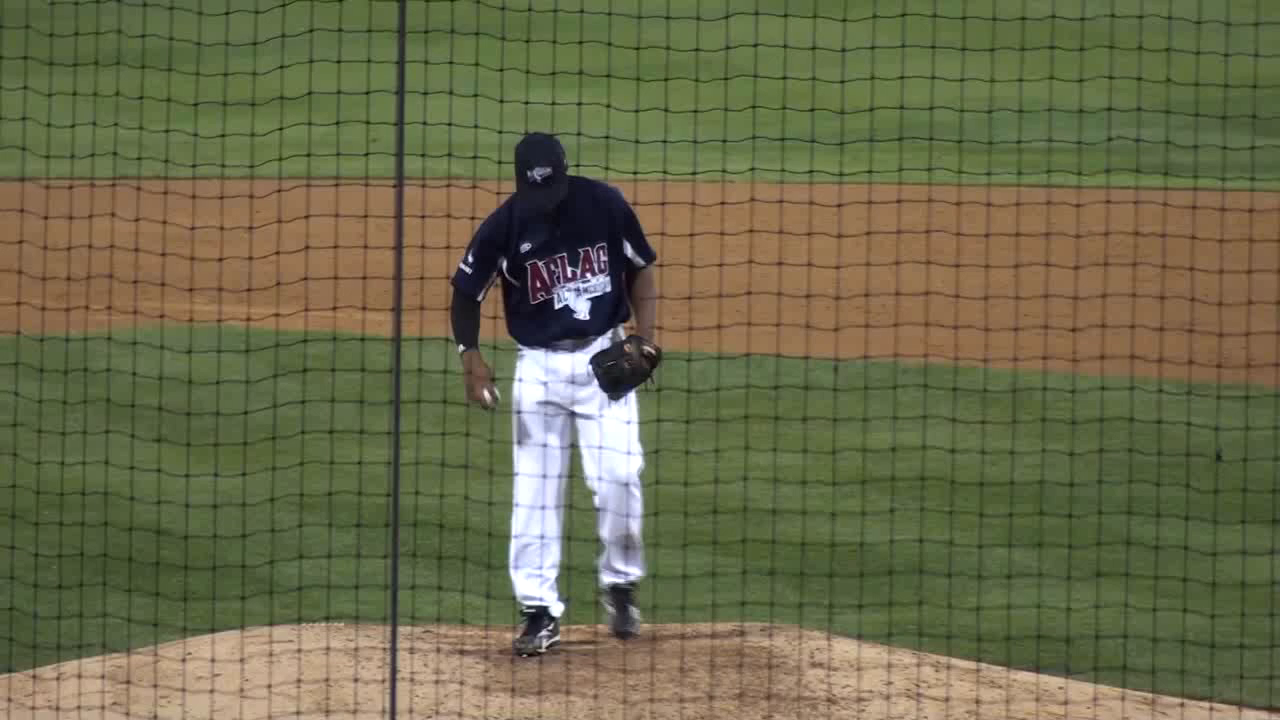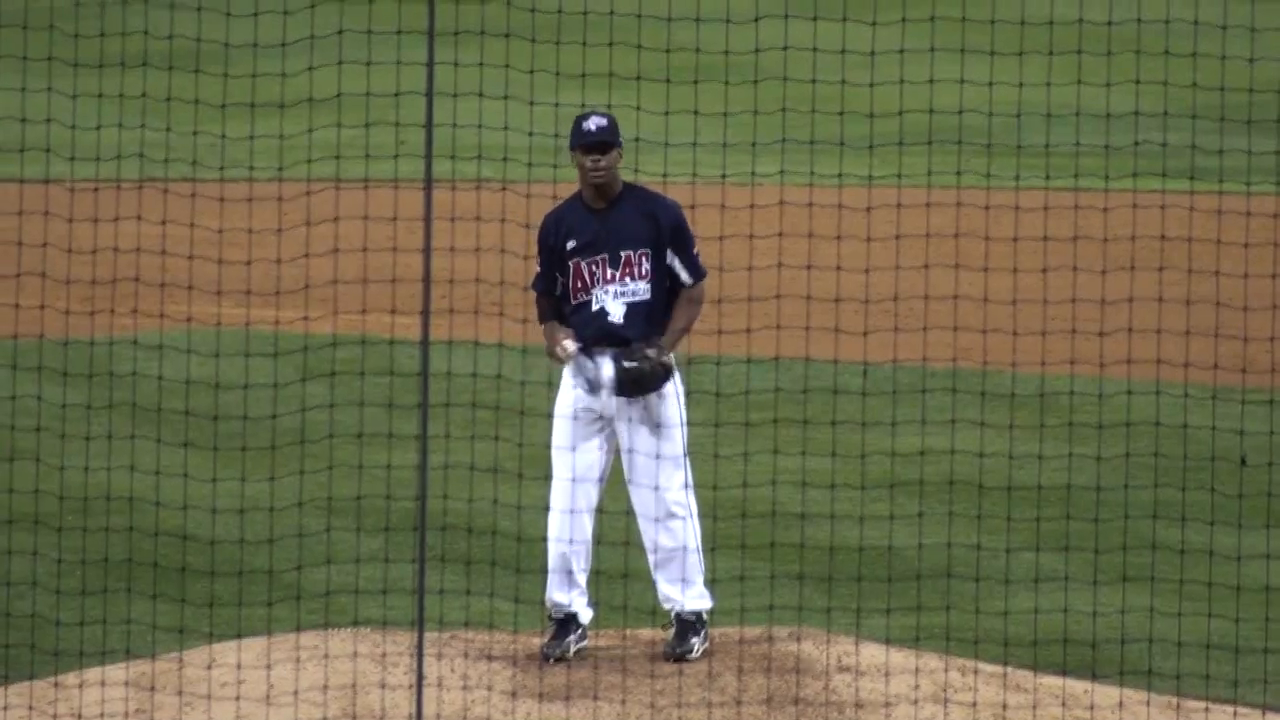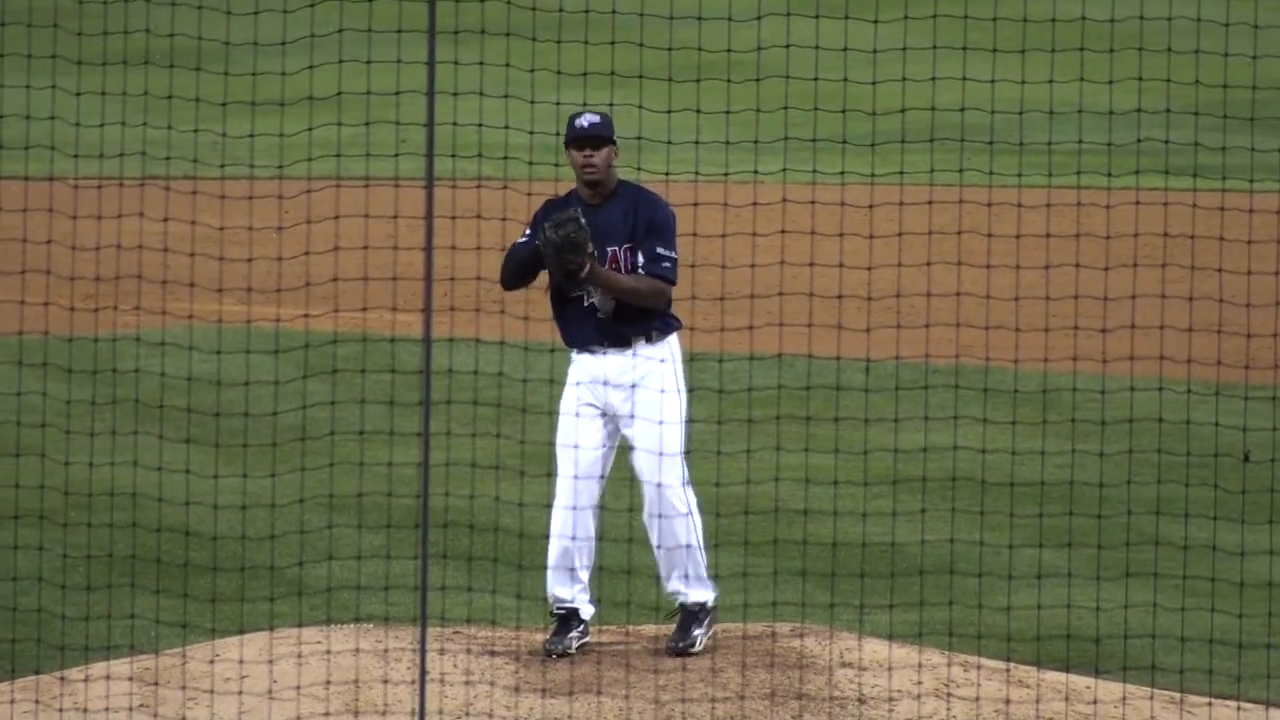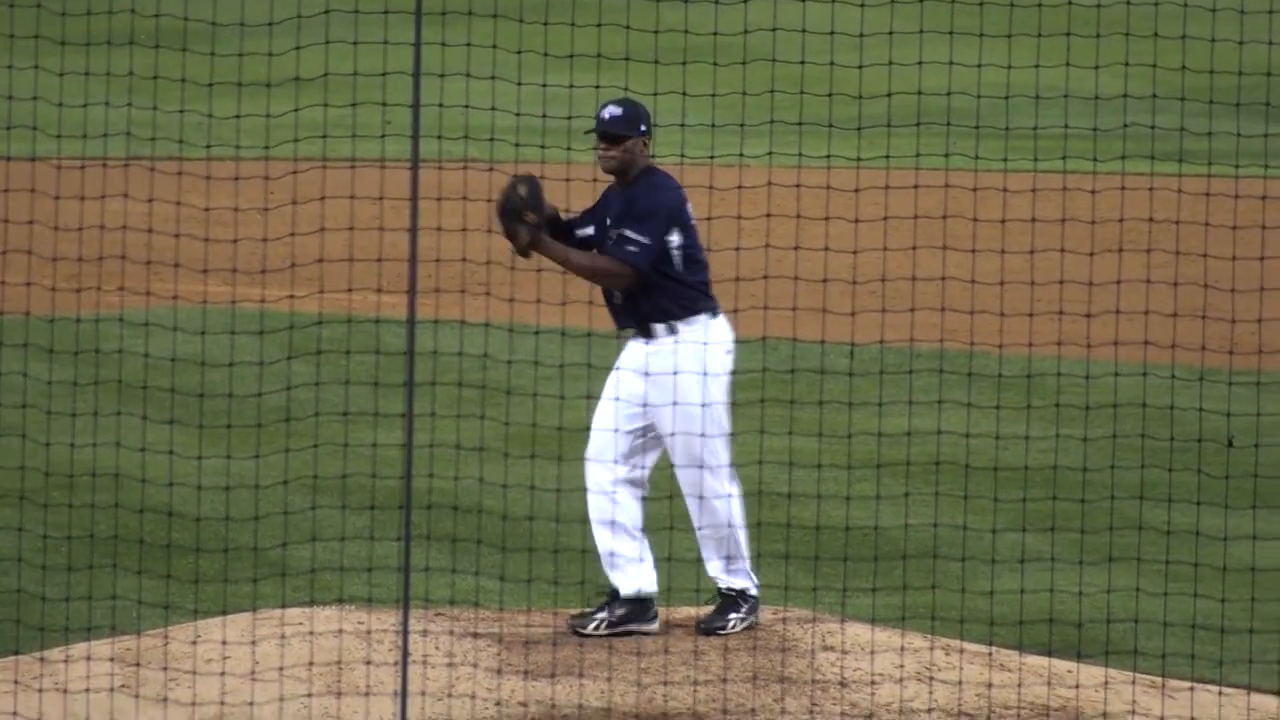
dt=0.7s
person 1, frame 1
left shoulder: (605, 204)
right shoulder: (502, 226)
left elbow: (641, 269)
right elbow: (466, 294)
left wrist: (644, 332)
right wrist: (470, 356)
left hip: (603, 357)
right hip: (538, 365)
left knee: (617, 479)
right knee: (534, 490)
left ankle: (620, 582)
right ankle: (540, 610)
person 1, frame 2
left shoulder: (659, 213)
right shoulder: (557, 225)
left elbow: (692, 289)
right elbow: (547, 298)
left wrist: (665, 347)
right wrist: (552, 330)
right hip: (584, 372)
left knee: (665, 495)
right knee: (568, 498)
left ankle: (690, 614)
right ankle: (570, 615)
person 1, frame 3
left shoulder: (649, 209)
right shoulder: (554, 213)
left elbow: (656, 292)
right elbow: (509, 277)
left wrist: (590, 271)
right wrist: (540, 249)
left hip: (649, 359)
right hip: (587, 365)
left knee: (664, 482)
right knee: (575, 488)
left ankle: (694, 602)
right ankle: (571, 611)
person 1, frame 4
left shoulder: (656, 194)
right shoulder: (617, 196)
left elbow: (616, 272)
right elbow: (574, 236)
left wrist: (545, 245)
right wrist: (540, 220)
left hip: (689, 343)
right hip: (643, 348)
left knee: (703, 472)
right knee: (610, 466)
left ankle: (739, 591)
right ankle: (634, 597)
